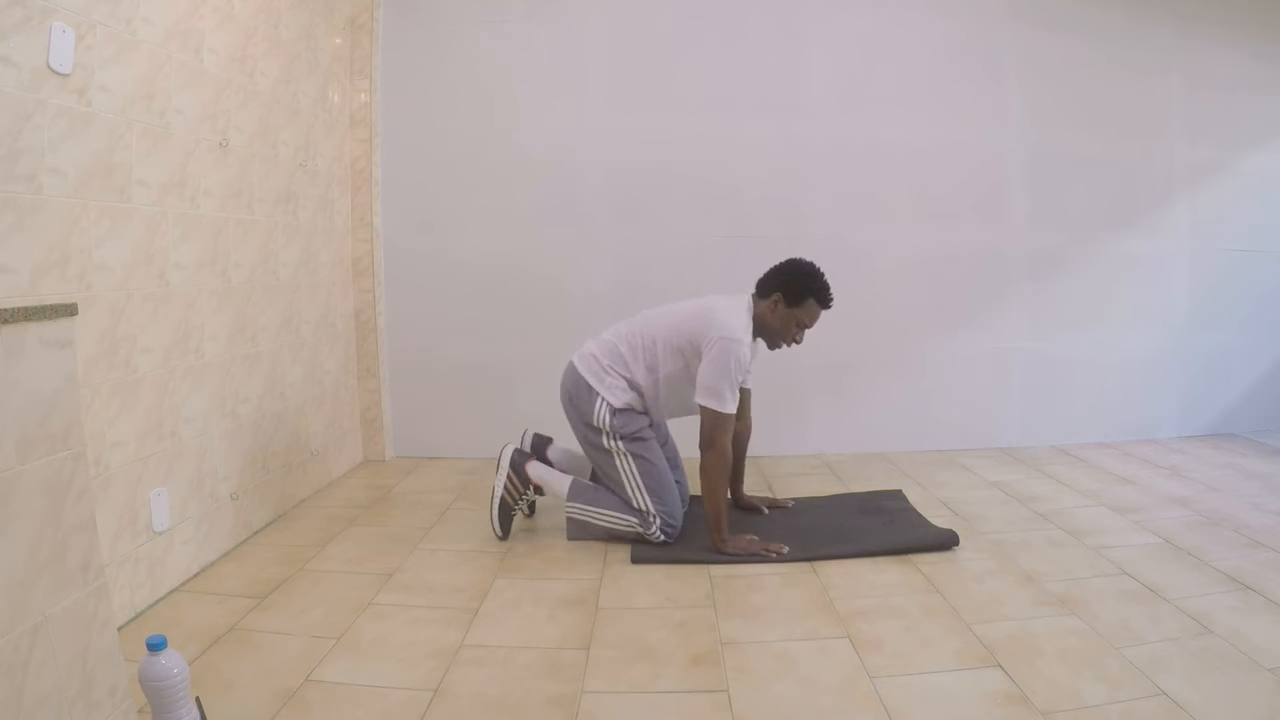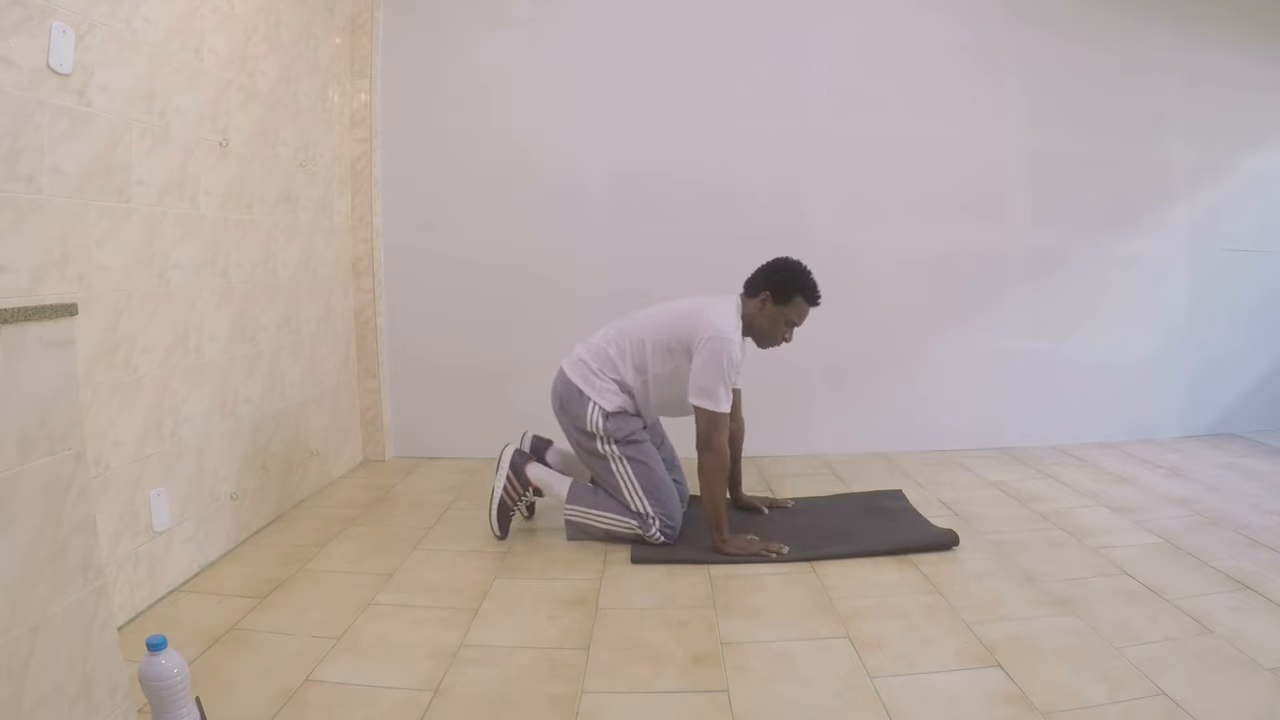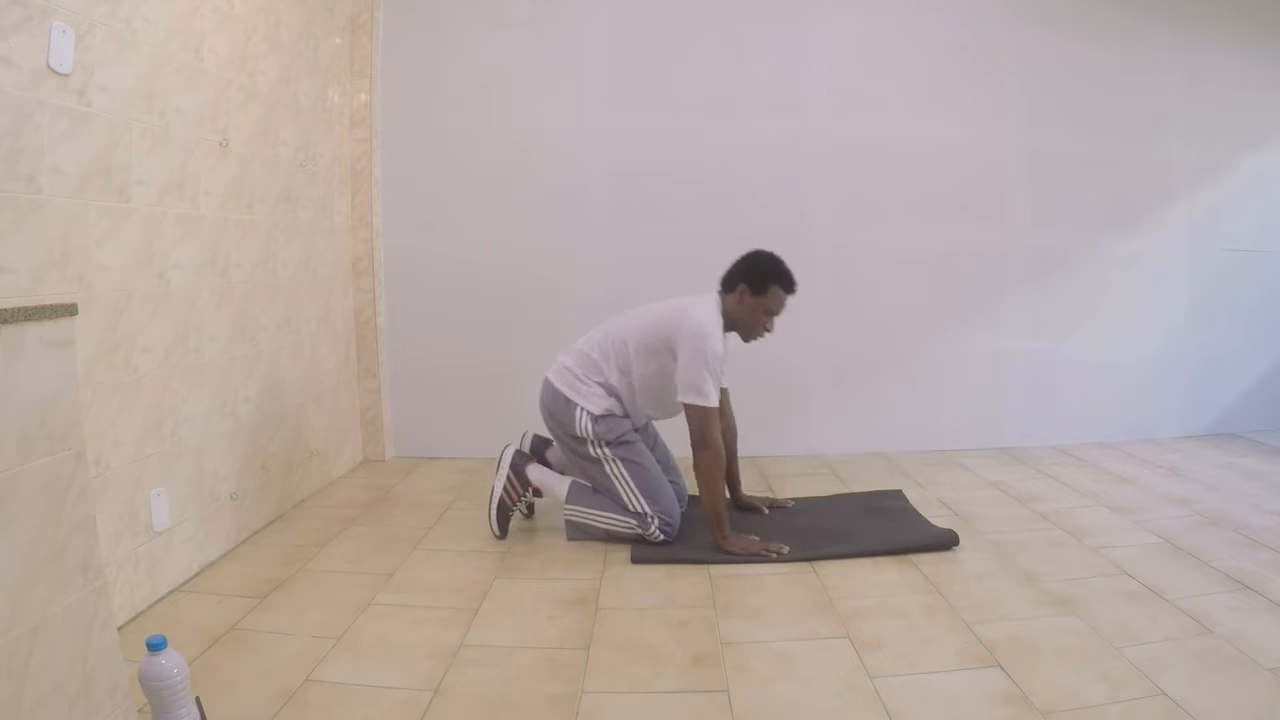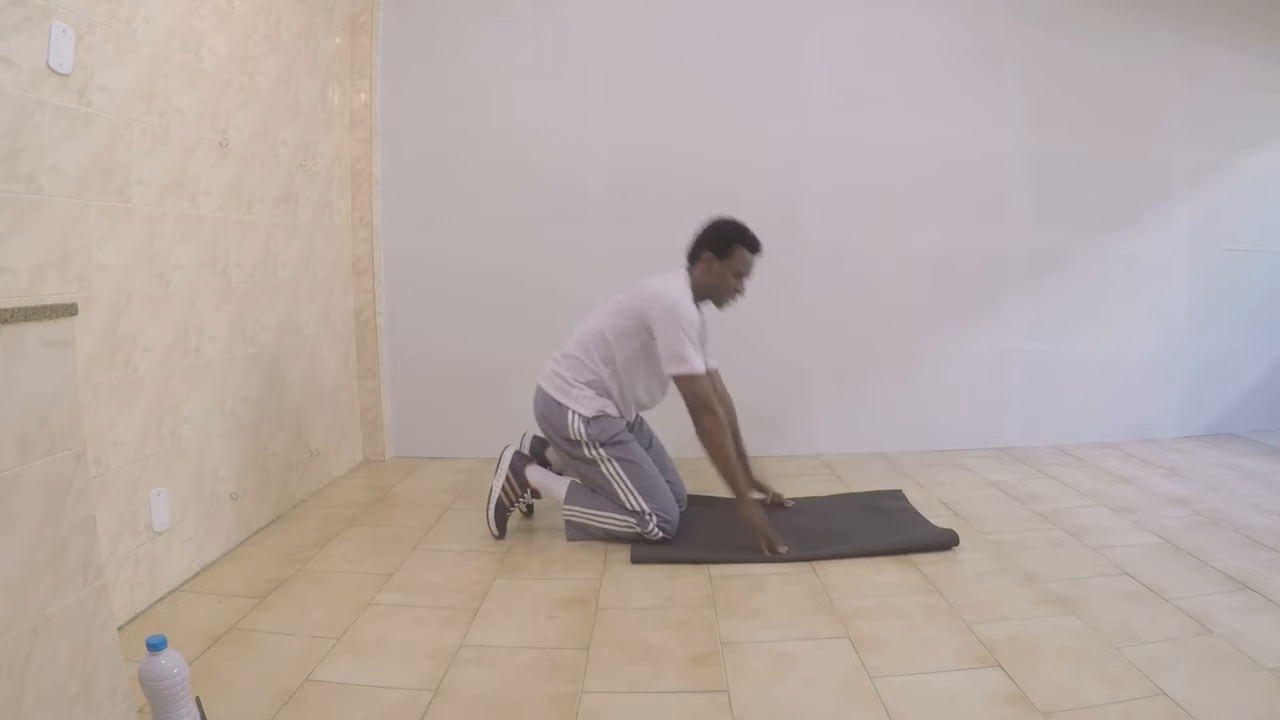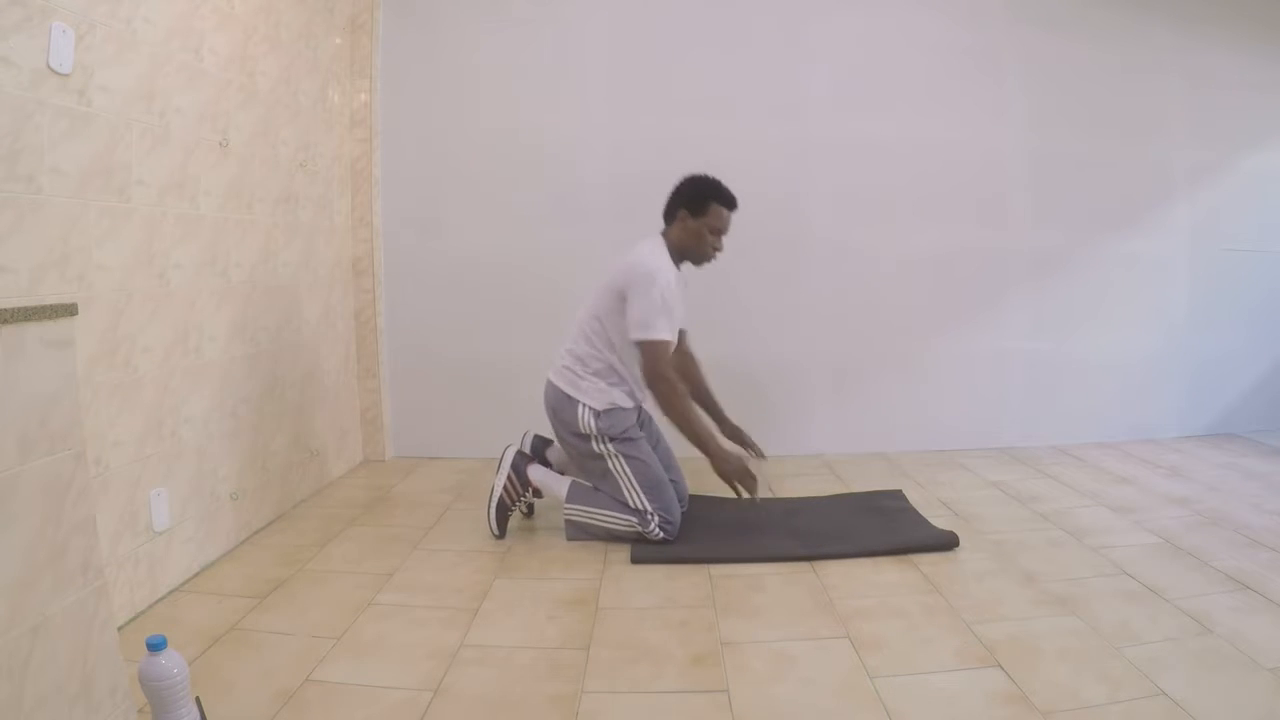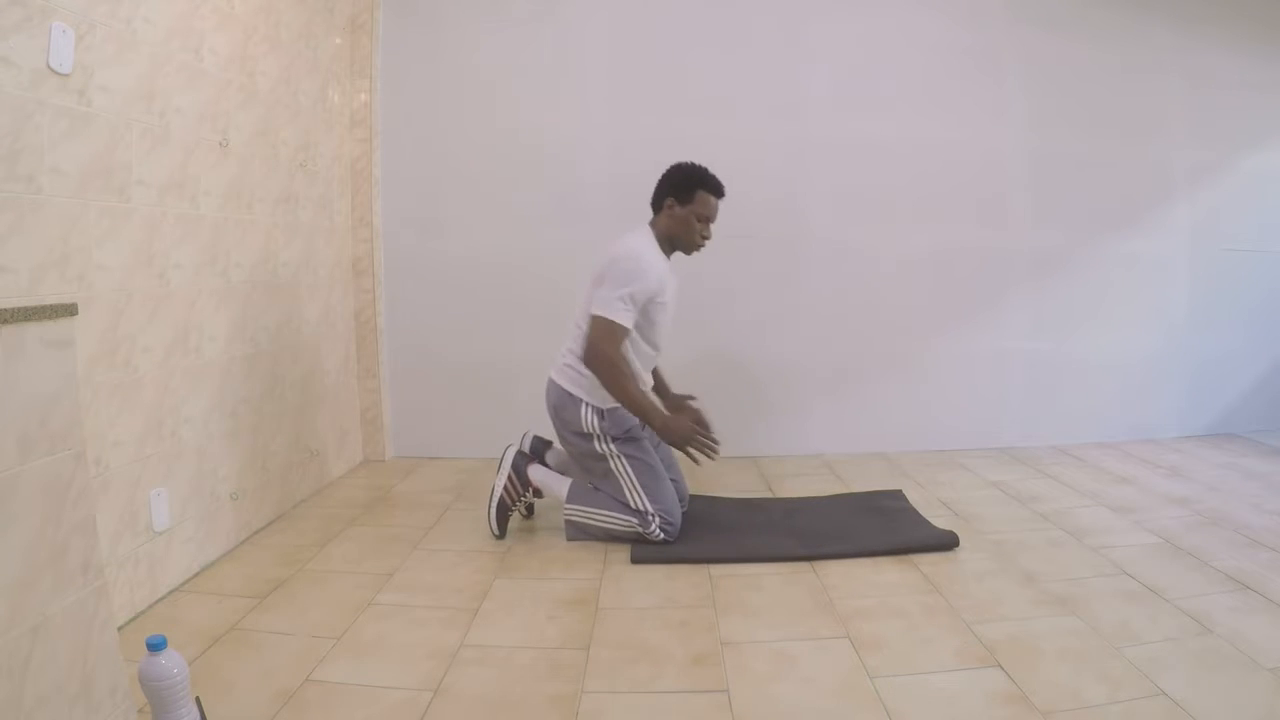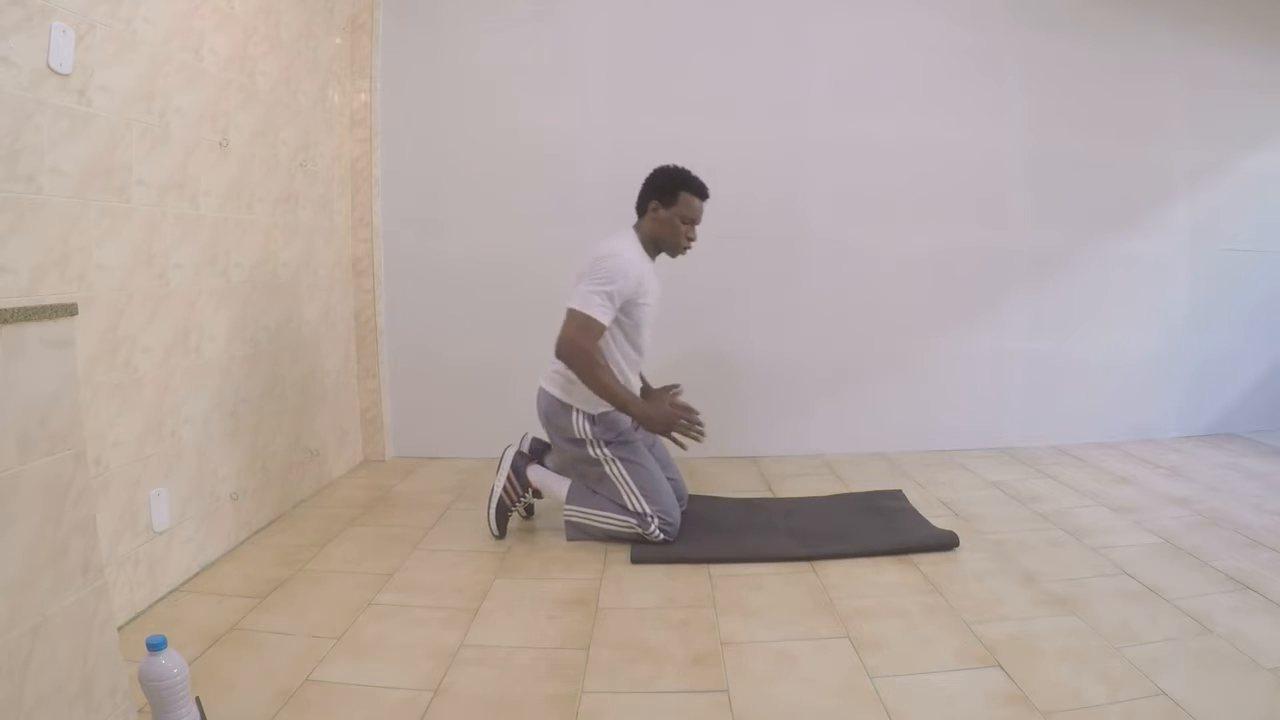
dt=0.2s
person 1, frame 1
left shoulder: (741, 322)
right shoulder: (731, 337)
left elbow: (740, 422)
right elbow: (715, 443)
left wrist: (738, 494)
right wrist: (722, 538)
left hip: (618, 389)
right hip: (600, 392)
left knee: (675, 497)
right knee: (660, 523)
left ankle: (547, 455)
right ankle: (529, 474)
person 1, frame 2
left shoulder: (728, 322)
right shoulder: (721, 337)
left elbow: (732, 422)
right elbow: (712, 444)
left wrist: (737, 493)
right wrist: (722, 538)
left hip: (610, 393)
right hip: (592, 397)
left knee: (675, 496)
right knee: (661, 523)
left ankle: (546, 458)
right ankle: (529, 476)
person 1, frame 3
left shoulder: (708, 320)
right shoulder: (702, 332)
left elbow: (723, 420)
right elbow: (706, 440)
left wrist: (737, 493)
right wrist: (724, 535)
left hip: (602, 401)
right hip: (579, 403)
left knee: (674, 496)
right knee: (660, 522)
left ankle: (547, 457)
right ankle: (528, 475)
person 1, frame 4
left shoulder: (686, 304)
right shoulder: (674, 304)
left elbow: (719, 398)
right elbow: (705, 410)
left wrist: (747, 478)
right wrist: (744, 504)
left hip: (604, 405)
right hip: (574, 408)
left knee: (674, 497)
right knee: (659, 520)
left ankle: (547, 456)
right ankle: (528, 476)
person 1, frame 5
left shoulder: (665, 270)
right shoulder: (653, 272)
left elbow: (680, 356)
right elbow: (660, 375)
left wrist: (725, 423)
right wrist: (715, 453)
left hip: (611, 400)
right hip: (586, 406)
left knee: (675, 497)
right knee: (660, 521)
left ankle: (547, 455)
right ankle: (531, 475)
person 1, frame 6
left shoulder: (653, 259)
right shoulder: (638, 261)
right elbow: (600, 354)
left wrist: (670, 399)
right wrist: (663, 423)
left hip: (611, 402)
right hip: (588, 404)
left knee: (675, 498)
right knee: (661, 521)
left ankle: (545, 457)
right ankle: (531, 477)
person 1, frame 7
left shoulder: (639, 261)
right shoulder: (621, 261)
right elbow: (572, 347)
left wrist: (649, 396)
right wrist: (641, 411)
left hip: (606, 407)
right hip: (581, 411)
left knee: (675, 497)
right knee: (661, 521)
left ankle: (544, 458)
right ankle: (531, 477)
